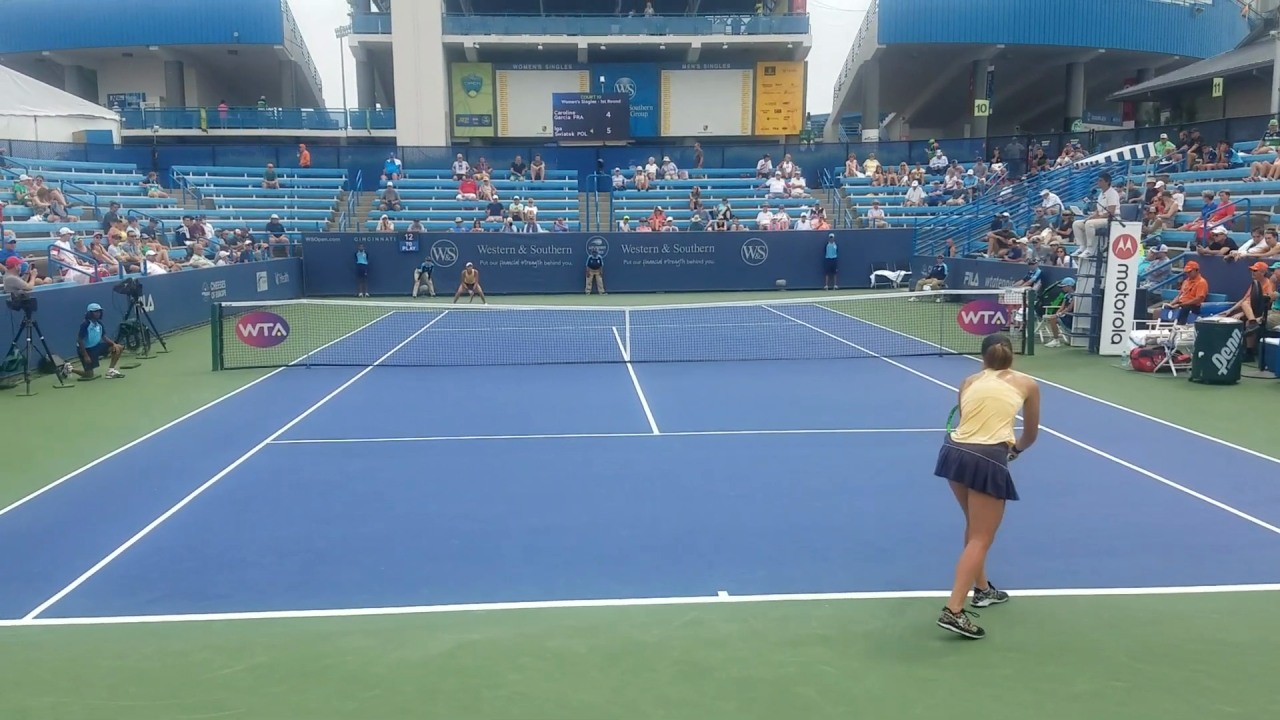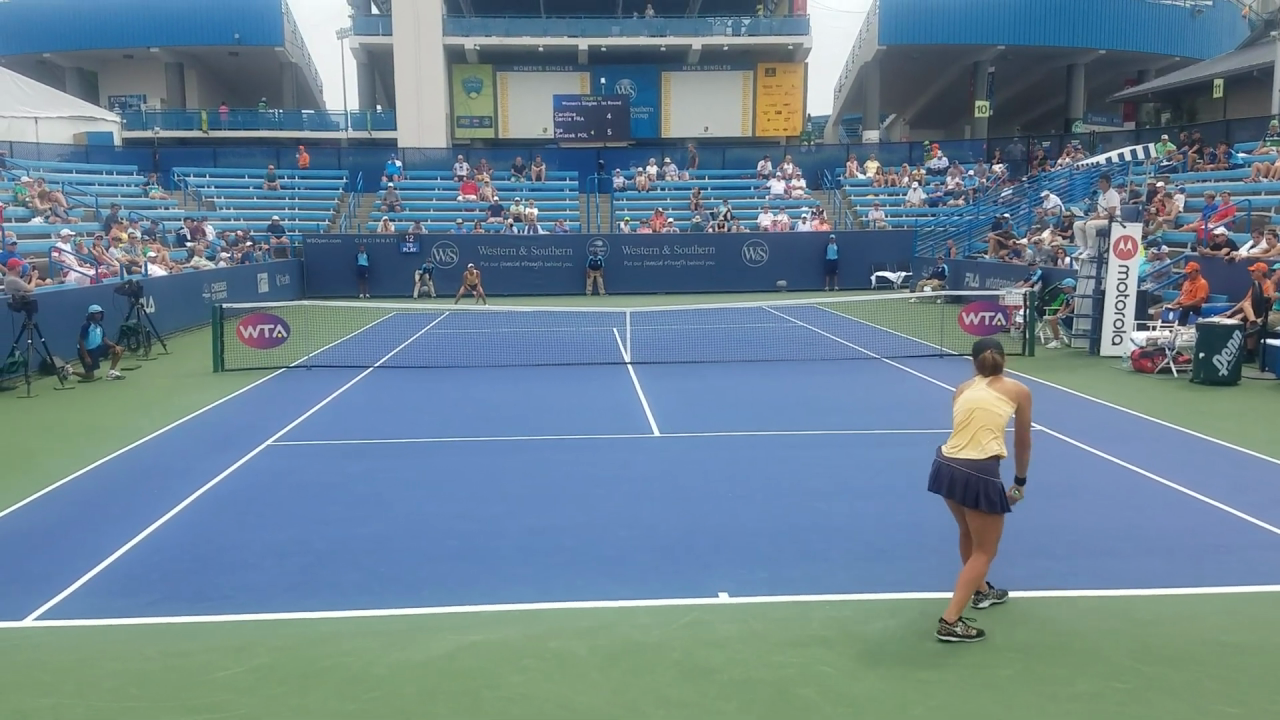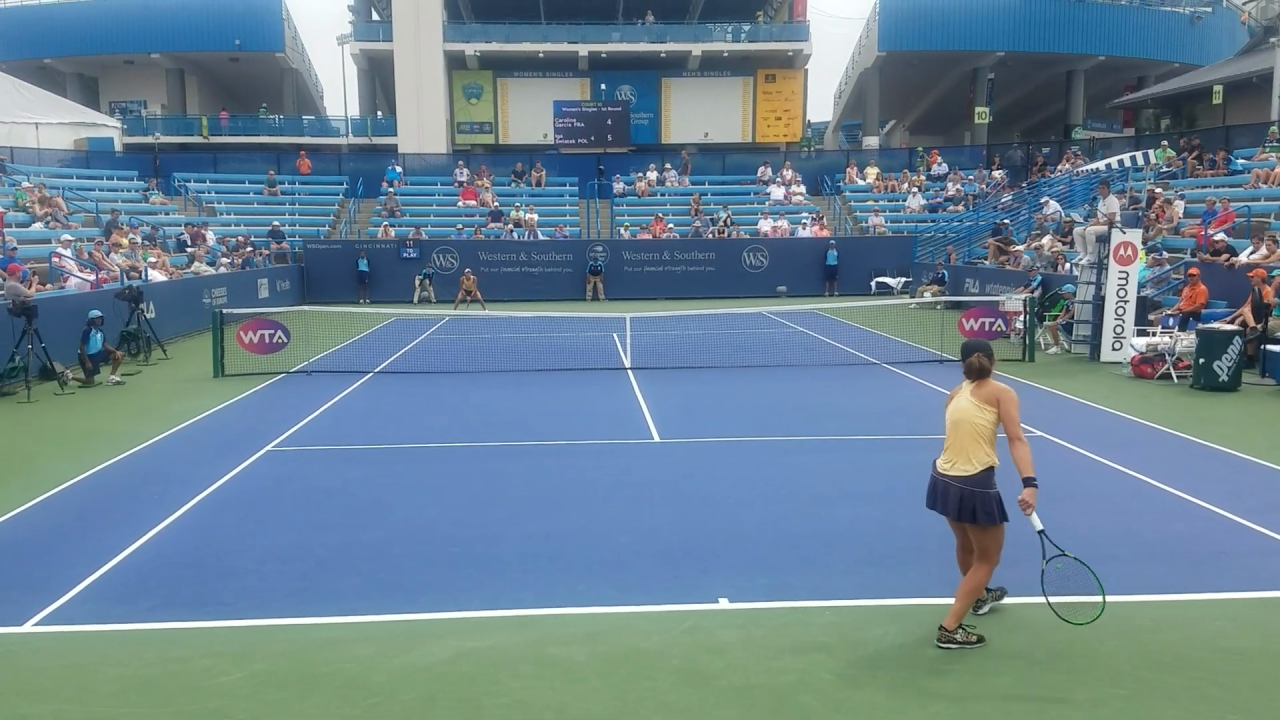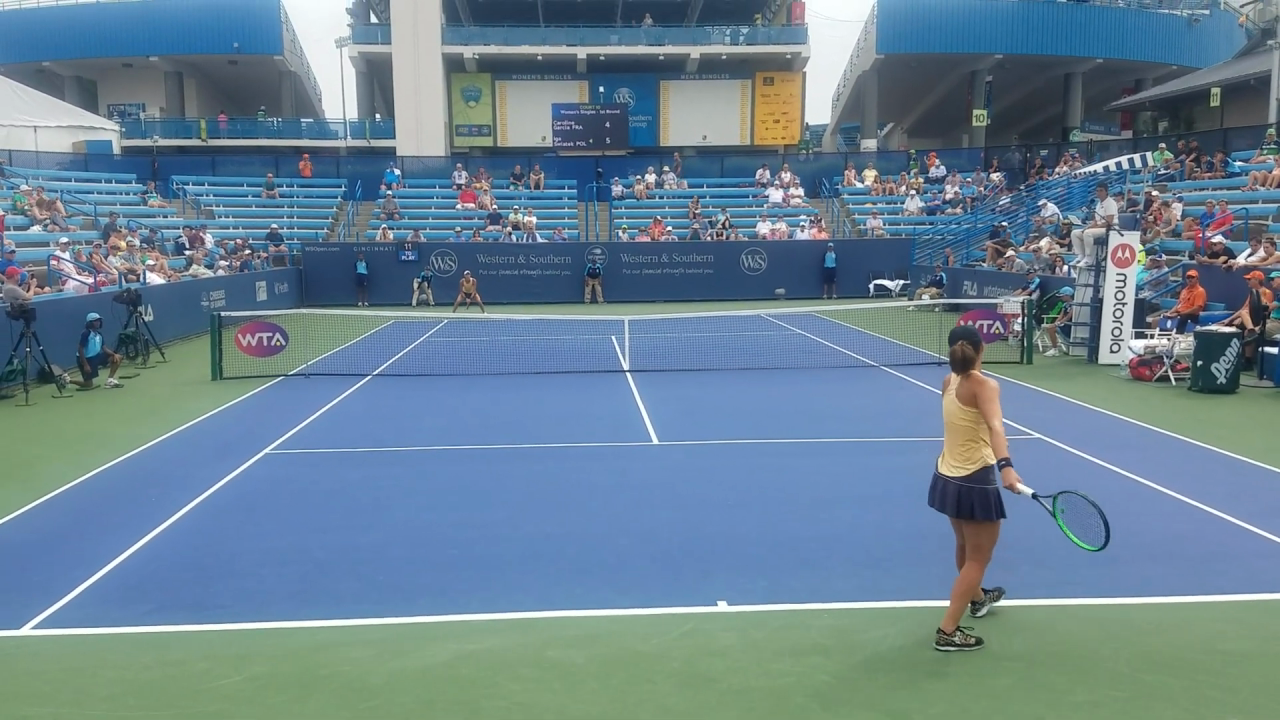
dt=0.3s
person 1, frame 1
left shoulder: (970, 381)
right shoulder: (1027, 384)
right elbow: (1030, 434)
right wrist: (1015, 449)
left hip: (953, 451)
right hip: (987, 459)
left knee: (975, 527)
right knee: (981, 539)
left ankle: (981, 588)
right ankle: (953, 610)
person 1, frame 2
left shoulder: (962, 389)
right shoulder: (1018, 391)
right elbow: (1023, 444)
right wrist: (1020, 482)
left hip: (945, 465)
right hip: (980, 473)
left knee: (969, 534)
right knee: (984, 551)
left ankle: (981, 590)
right ankle: (950, 620)
person 1, frame 3
left shoulder: (956, 394)
right shoulder: (1001, 393)
right elbow: (1017, 438)
right wrist: (1029, 482)
left hip: (942, 480)
right hip: (975, 485)
left knee: (966, 544)
right knee: (987, 560)
left ankle: (979, 596)
right ankle: (949, 628)
person 1, frame 4
left shoulder: (949, 382)
right shoulder: (984, 385)
right elbow: (994, 425)
right wrist: (1006, 465)
left hip: (946, 478)
right hip: (975, 482)
left knee: (966, 546)
right knee: (978, 559)
left ankle: (977, 597)
right ankle: (948, 631)
